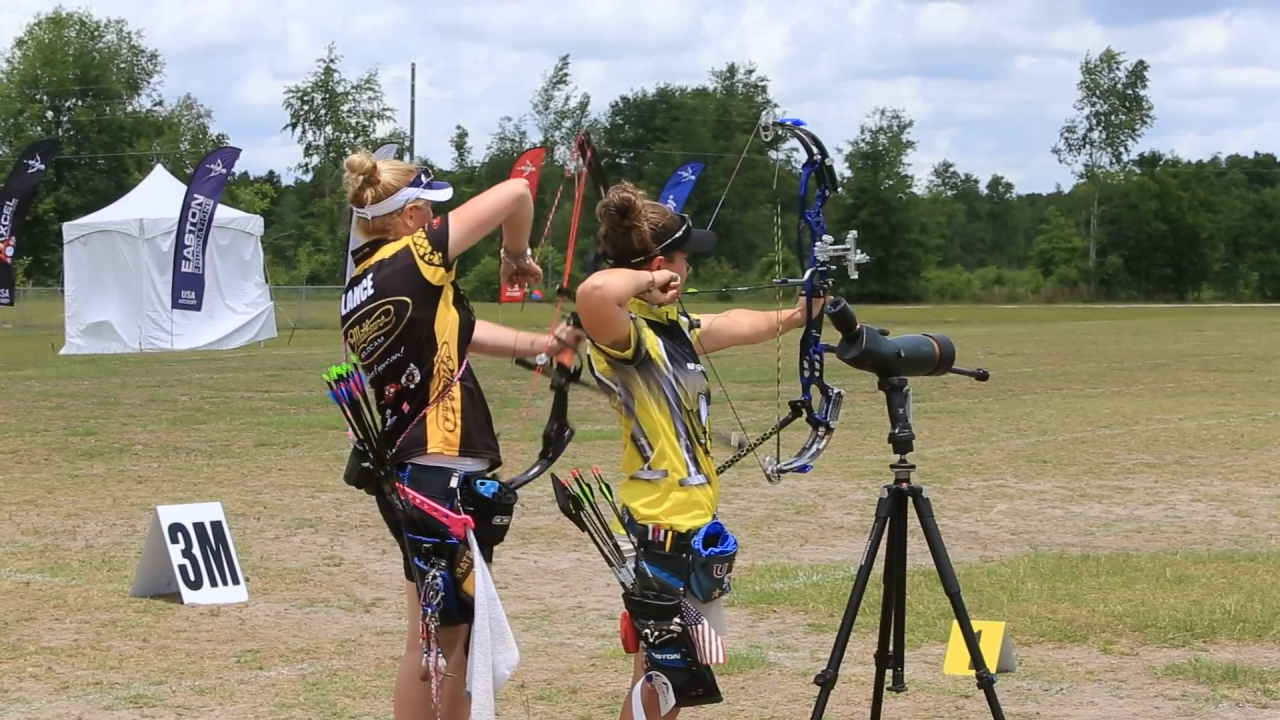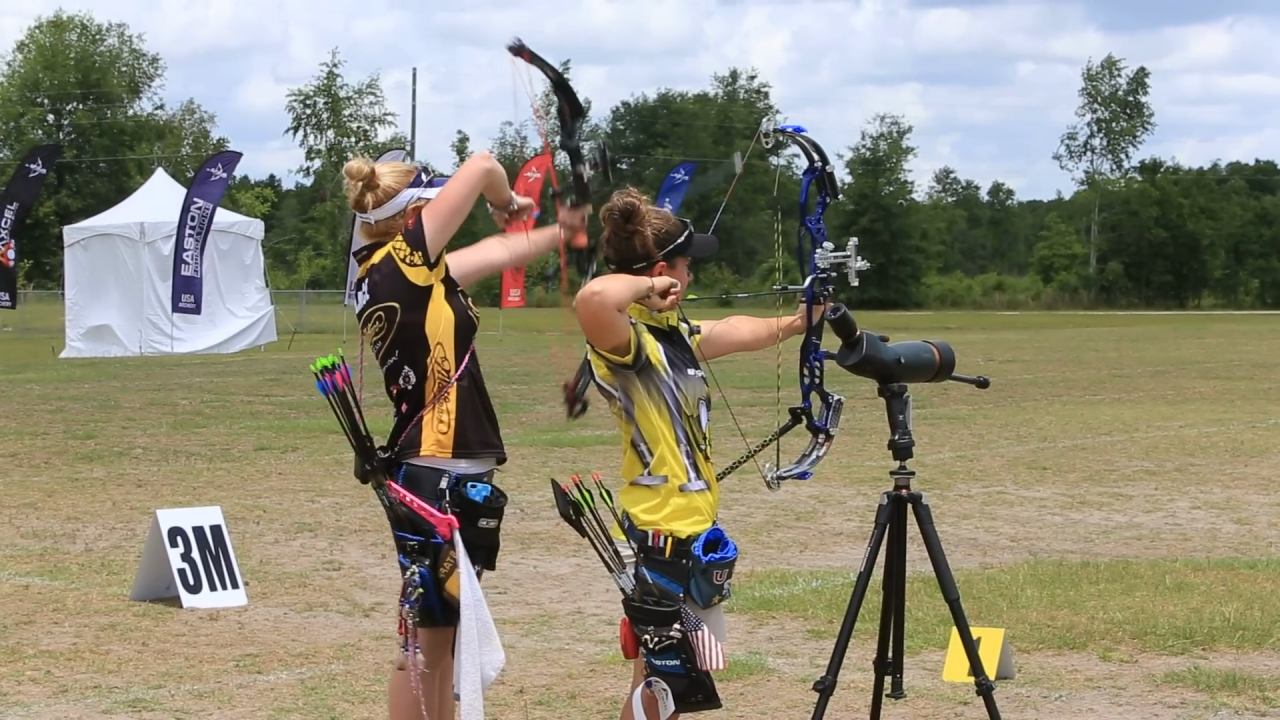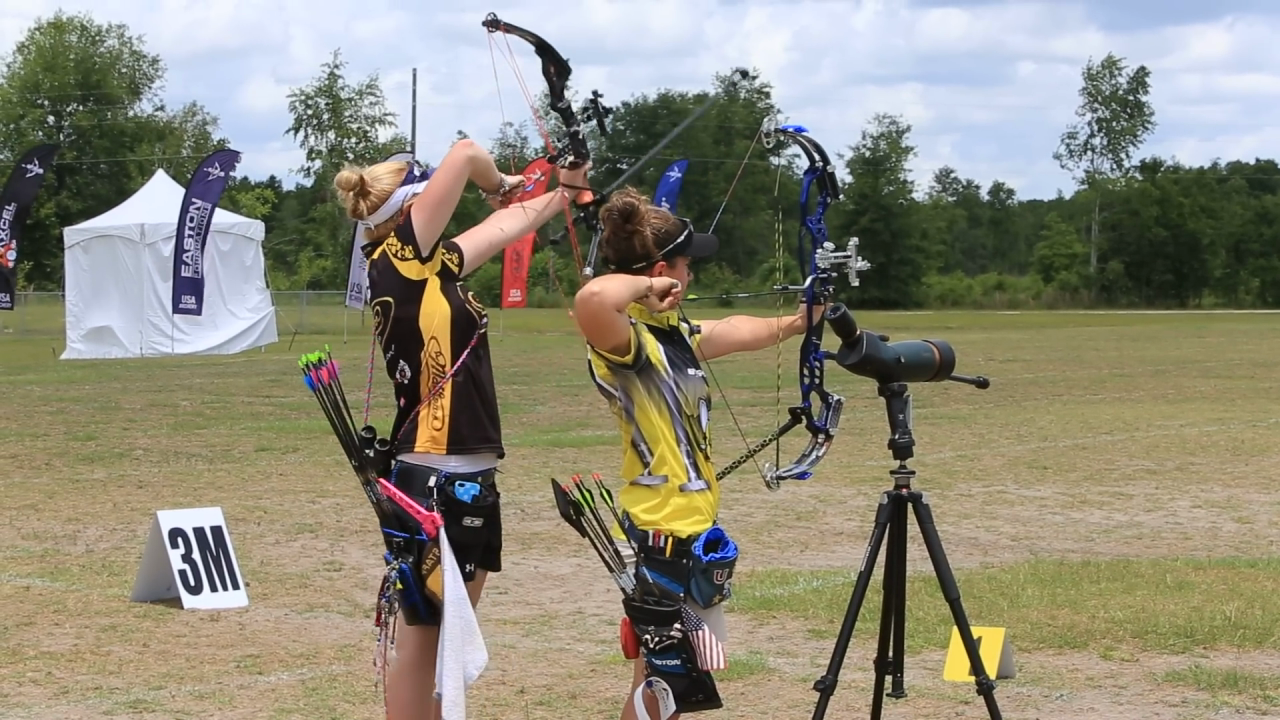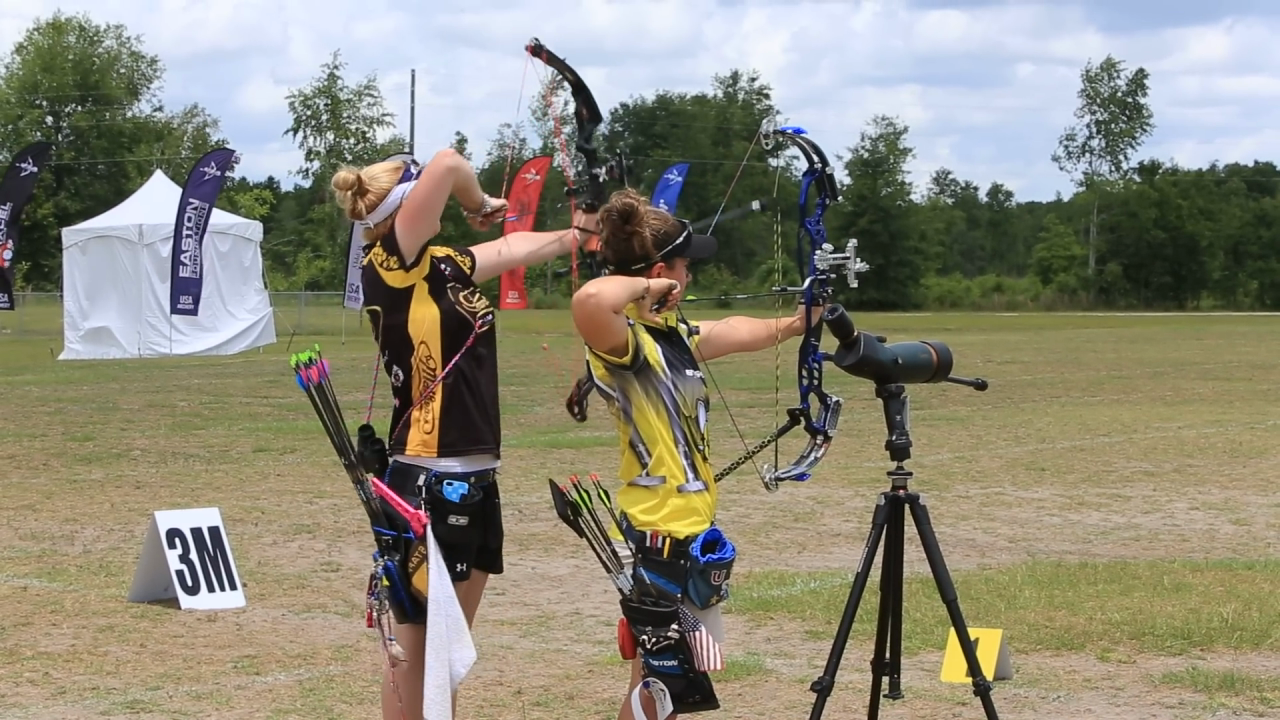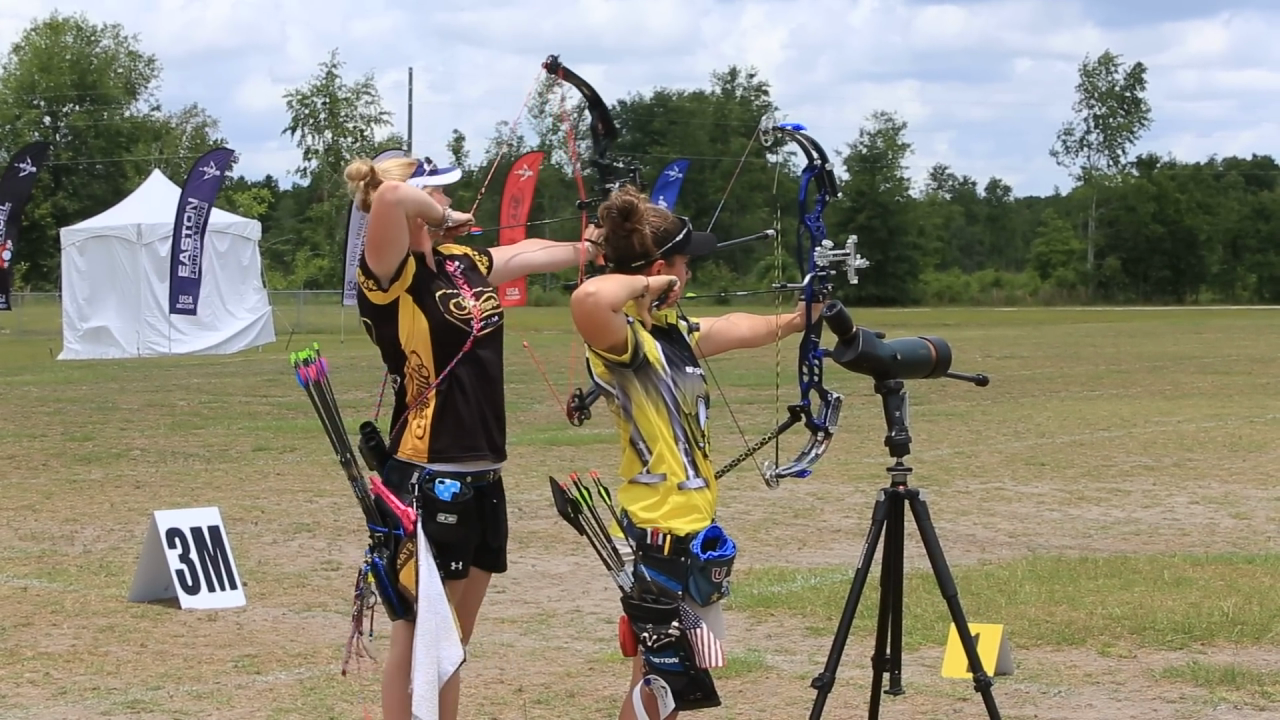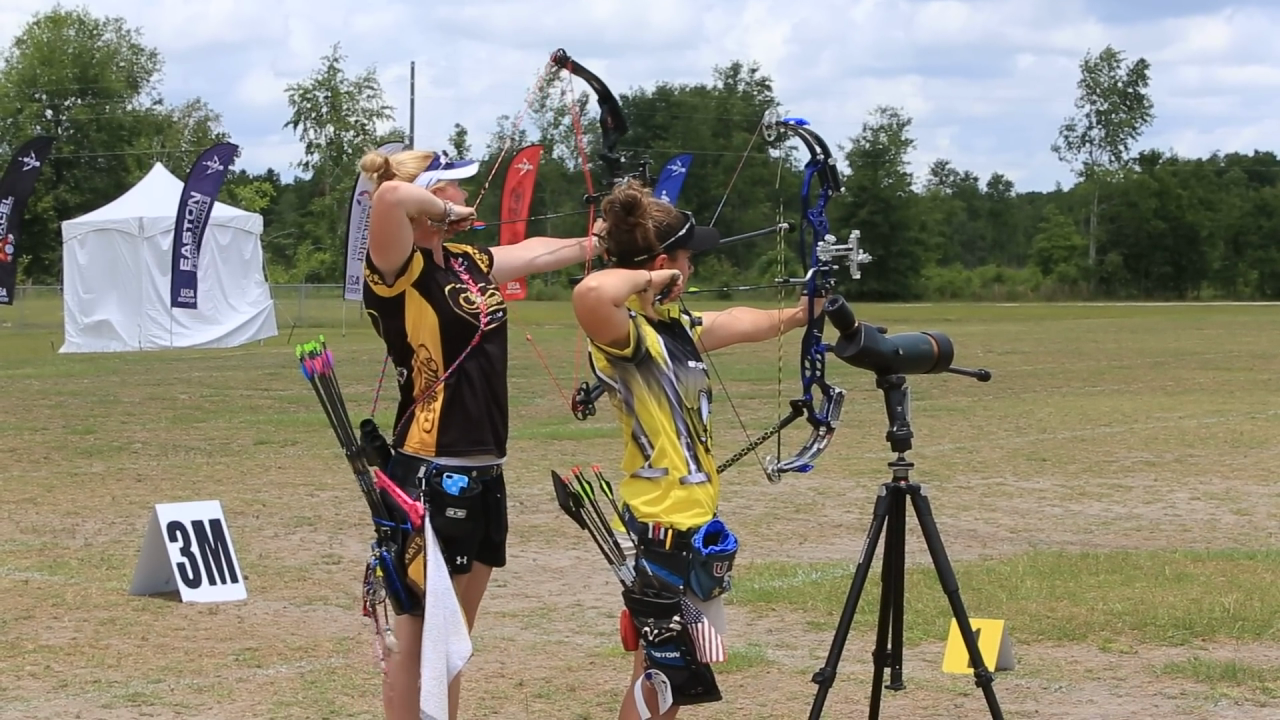
dt=0.4s
person 1, frame 1
left shoulder: (364, 286)
right shoulder: (408, 261)
left elbow: (456, 328)
right elbow: (513, 193)
left wrist: (540, 344)
right wrist: (518, 256)
left hip: (414, 473)
right hip: (437, 478)
left knee: (456, 630)
right knee: (433, 641)
person 1, frame 2
left shoulder: (395, 276)
right shoulder: (399, 264)
left elbow: (486, 256)
right elbow: (479, 167)
left wrist: (556, 232)
right wrist: (509, 204)
left hip: (451, 477)
right hip: (438, 480)
left knee: (447, 636)
right knee: (426, 643)
person 1, frame 3
left shoulder: (430, 264)
right shoulder: (397, 260)
left elbow: (503, 228)
right elbow: (465, 154)
left wrist: (561, 195)
right wrist: (498, 184)
left hip: (468, 476)
right hip: (435, 481)
left knee: (450, 637)
right knee: (420, 640)
person 1, frame 4
left shoulder: (442, 264)
right shoulder: (390, 265)
left elbow: (512, 249)
right elbow: (445, 164)
left wrist: (573, 235)
right wrist: (479, 203)
left hip: (474, 478)
right hip: (430, 482)
right knee: (416, 645)
person 1, frame 5
left shoulder: (461, 263)
right shoulder: (390, 276)
left elbow: (526, 253)
right elbow: (388, 197)
left wrist: (587, 249)
right wrist: (444, 218)
left hip: (480, 480)
right hip: (429, 484)
left knee: (452, 641)
right knee: (416, 642)
person 1, frame 6
left shoulder: (465, 262)
right shoulder: (398, 271)
left elbow: (530, 251)
right elbow: (391, 197)
left wrist: (595, 243)
right wrist: (445, 213)
left hip: (480, 474)
right hip: (431, 478)
right knee: (418, 637)
person 2, frame 1
left shoulder: (672, 325)
right shoulder: (624, 333)
left elbow: (732, 325)
right elbow: (593, 291)
left wrist: (792, 317)
right wrist: (646, 281)
left hip: (691, 528)
right hip: (661, 534)
left knee: (674, 677)
person 2, frame 2
left shoulder: (672, 332)
right shoulder: (625, 340)
left elbow: (733, 332)
right elbow: (591, 297)
left wrist: (792, 325)
right wrist: (646, 287)
left hip: (690, 534)
right hip: (661, 540)
person 2, frame 3
left shoulder: (672, 331)
right shoulder: (626, 339)
left elbow: (734, 331)
right elbow: (591, 297)
left wrist: (792, 324)
right wrist: (644, 287)
left hip: (690, 533)
right hip: (661, 539)
person 2, frame 4
left shoulder: (672, 332)
right shoulder: (624, 340)
left elbow: (733, 332)
right elbow: (588, 299)
left wrist: (790, 326)
right wrist: (642, 287)
left hip: (688, 534)
right hip: (658, 540)
person 2, frame 5
left shoulder: (672, 329)
right shoulder: (624, 337)
left elbow: (732, 328)
right elbow: (587, 298)
left wrist: (791, 322)
right wrist: (642, 285)
left hip: (689, 531)
right hip: (658, 538)
person 2, frame 6
left shoulder: (675, 324)
right shoulder: (627, 332)
left elbow: (736, 322)
right elbow: (589, 292)
left wrist: (794, 316)
right wrist: (646, 279)
left hip: (691, 525)
right hip: (660, 532)
left knee: (676, 674)
right knee: (658, 676)
